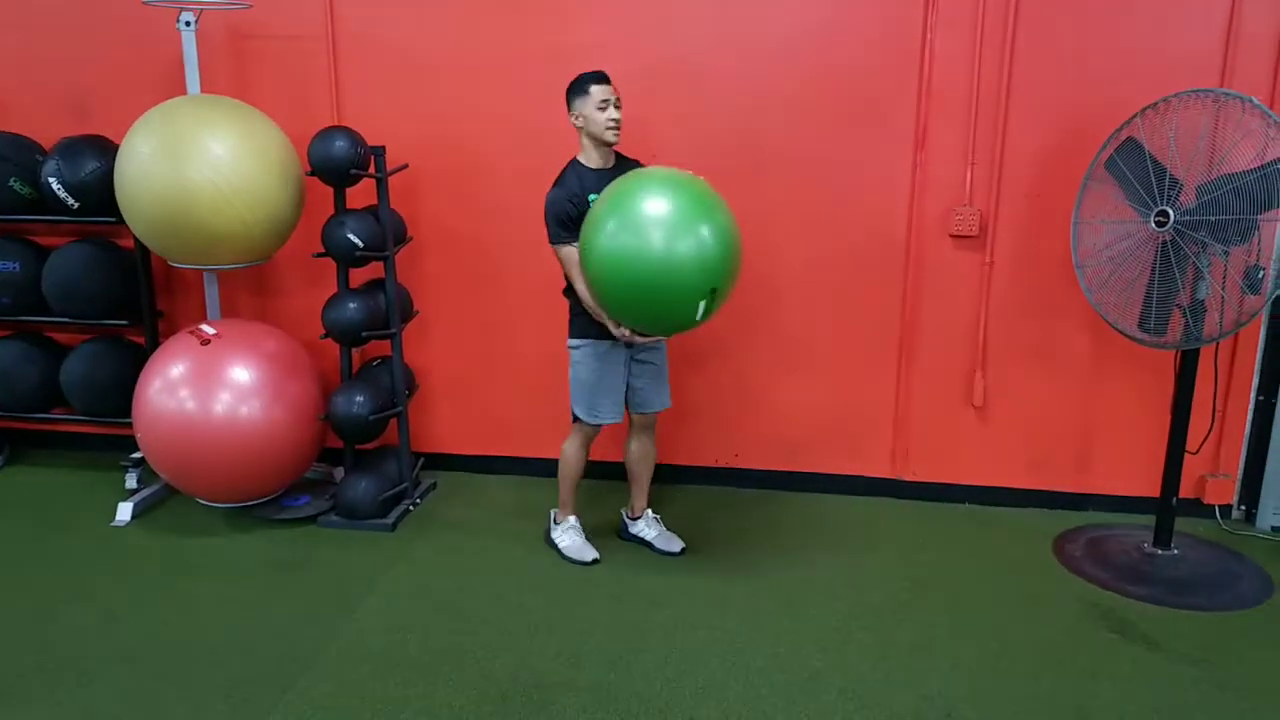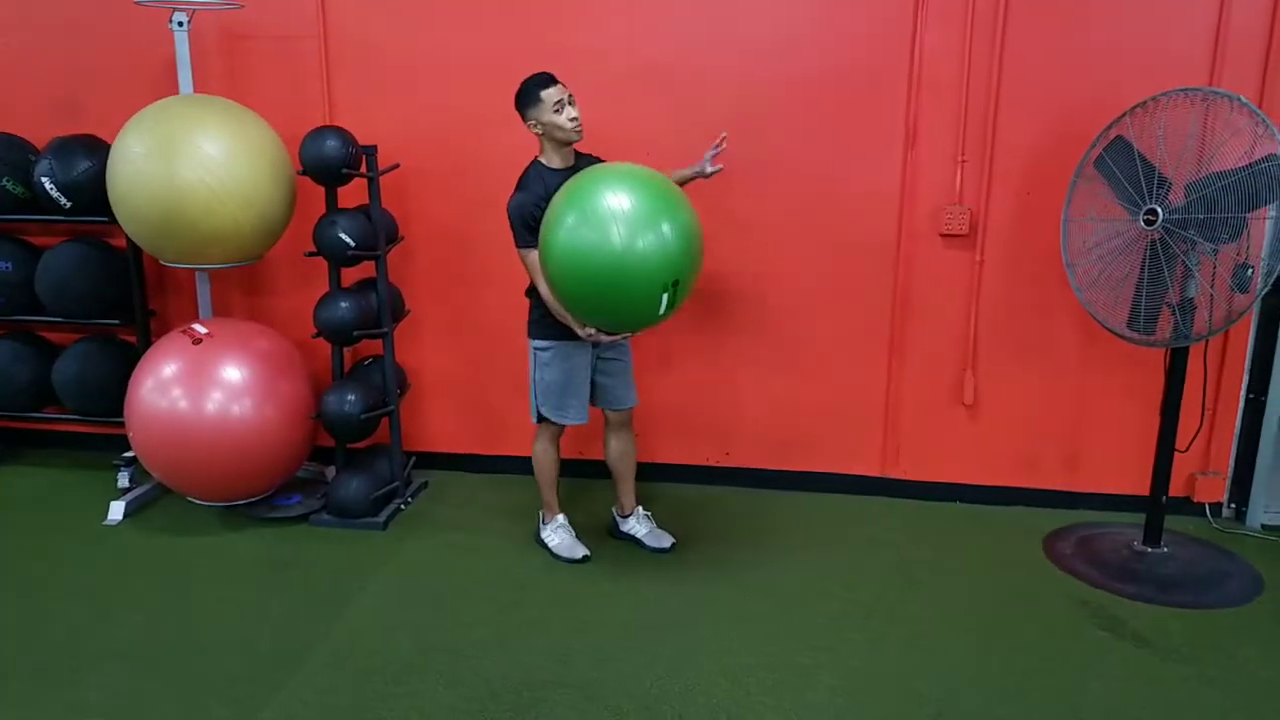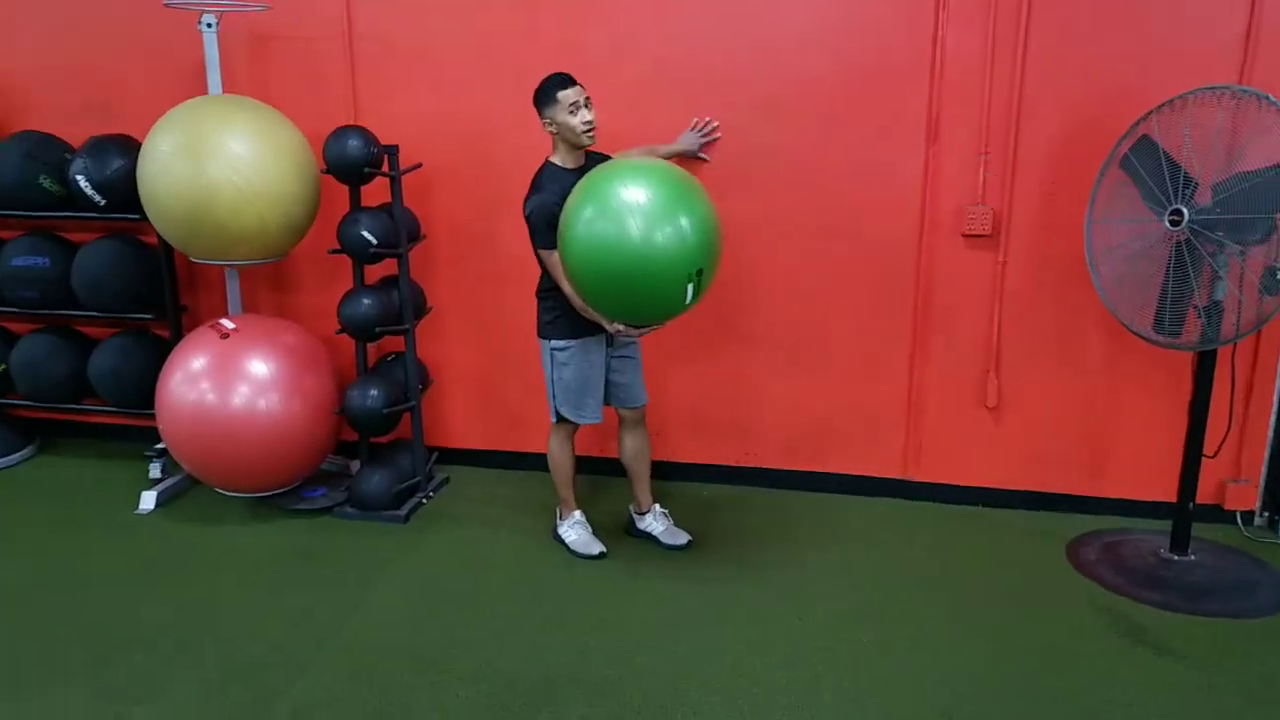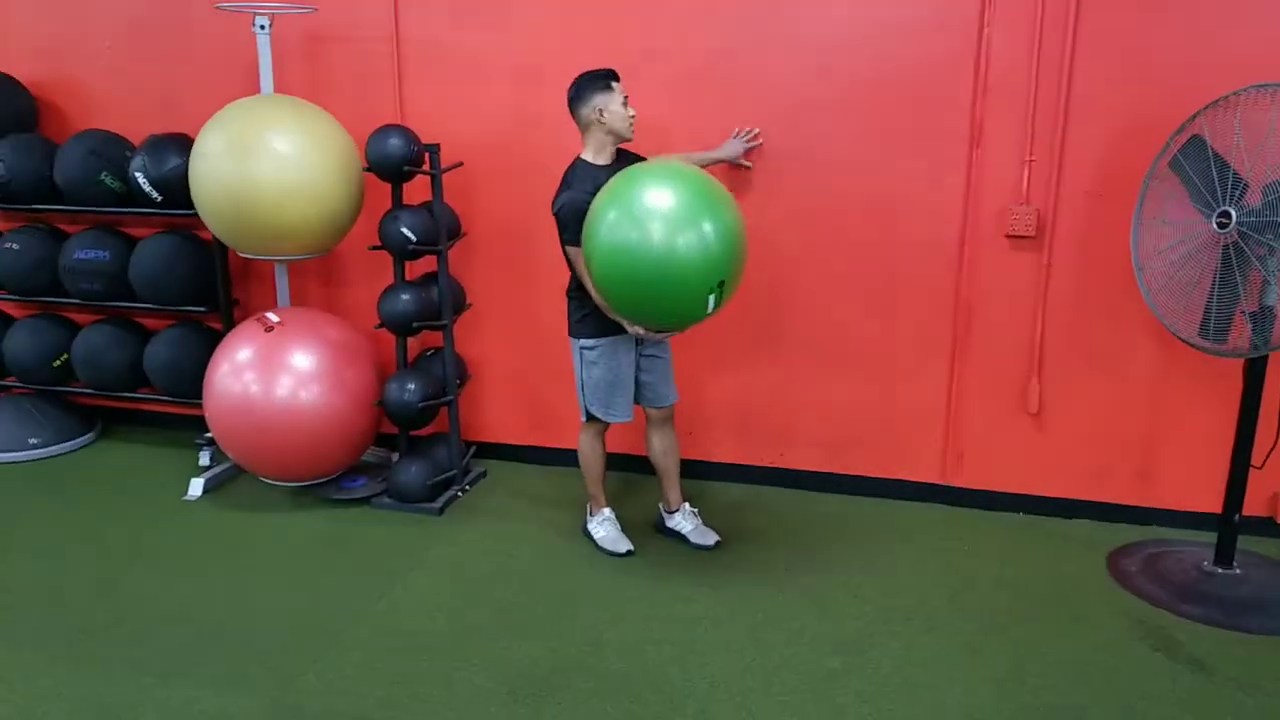
dt=0.4s
person 1, frame 1
left shoulder: (637, 173)
right shoulder: (565, 194)
right elbow: (577, 276)
right wrist: (613, 325)
right hip: (596, 331)
left knee: (645, 421)
right knee: (587, 426)
left ankle: (638, 518)
right ankle: (563, 521)
person 1, frame 2
left shoulder: (595, 168)
right shoulder: (528, 198)
right elbow: (541, 279)
left wrist: (692, 173)
right wrist: (577, 327)
right hip: (558, 331)
left knee: (620, 417)
right knee: (551, 426)
left ankle: (628, 515)
right ankle: (551, 521)
person 1, frame 3
left shoulder: (598, 164)
right shoulder: (544, 199)
left elbow: (627, 160)
right elbow: (565, 281)
left wrist: (677, 148)
right wrist: (607, 323)
left hip: (616, 316)
right hip: (570, 328)
left knee: (634, 414)
right knee: (567, 423)
left ankle: (645, 513)
right ankle: (569, 518)
person 1, frame 4
left shoulder: (628, 163)
right shoulder: (574, 196)
right elbow: (590, 279)
left wrist: (720, 154)
right wrist: (628, 323)
right hip: (599, 327)
left knee: (661, 414)
right knee: (597, 421)
left ankle: (674, 511)
right ankle: (598, 515)
